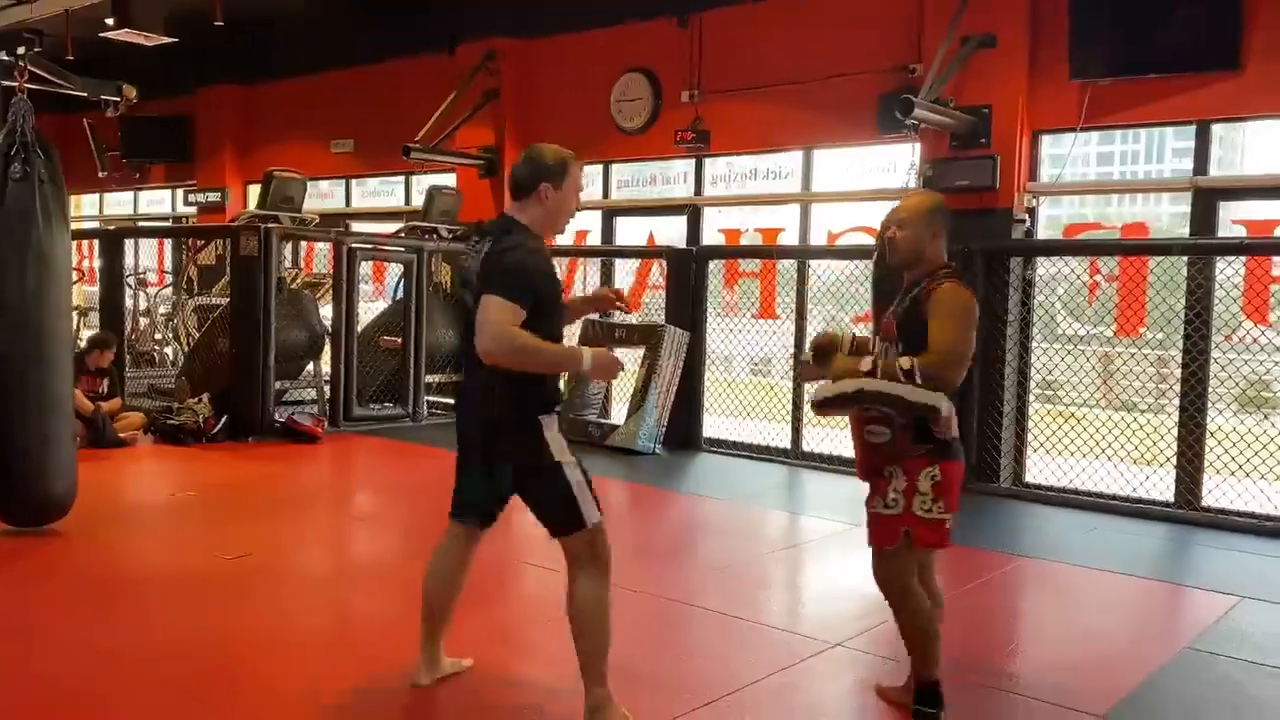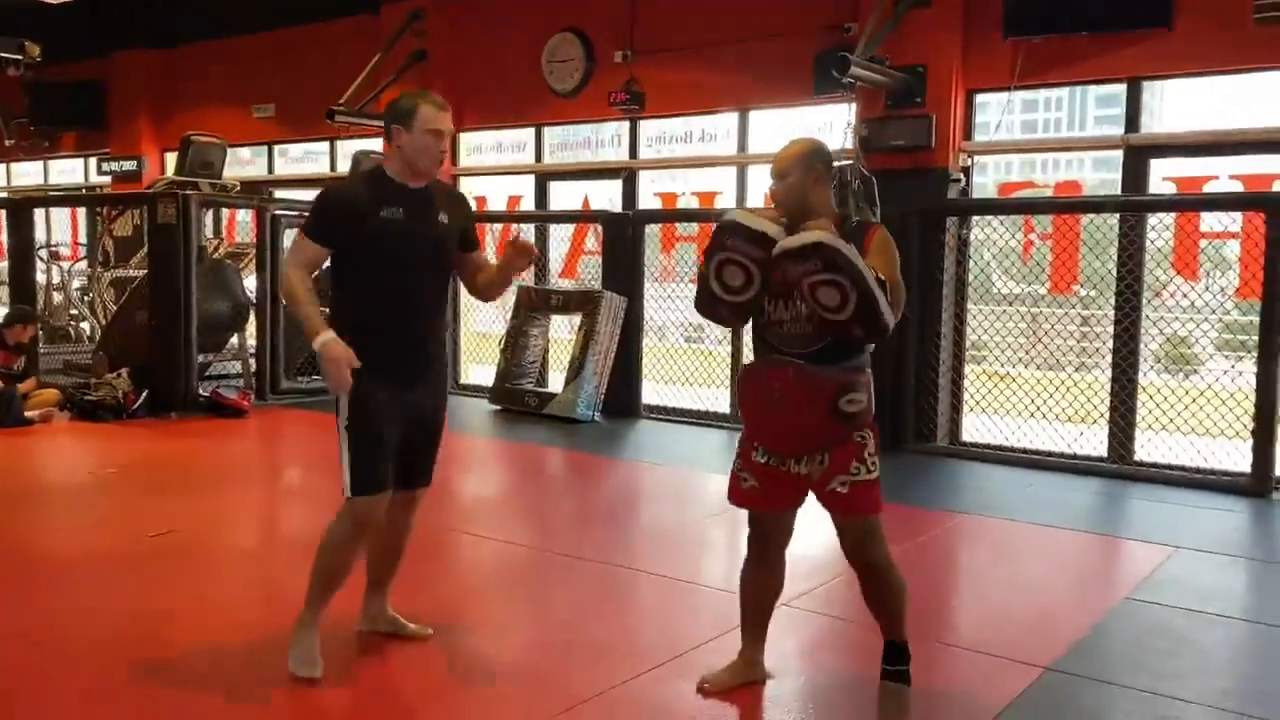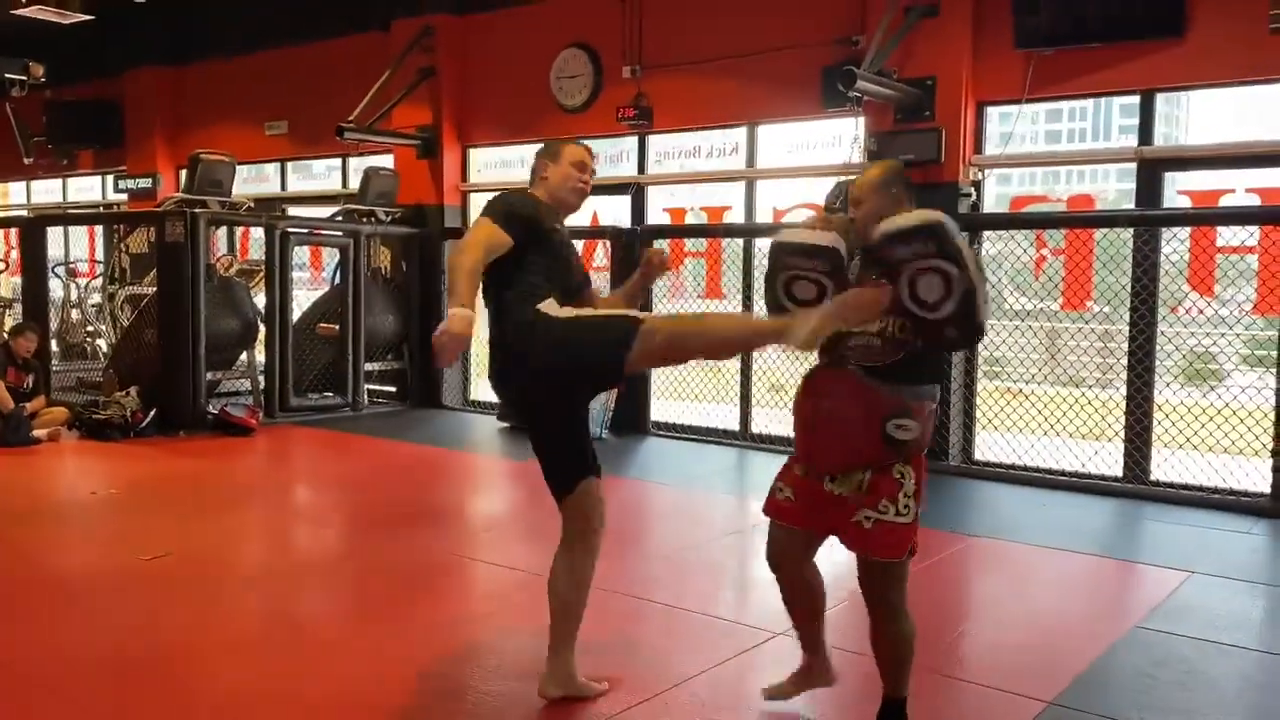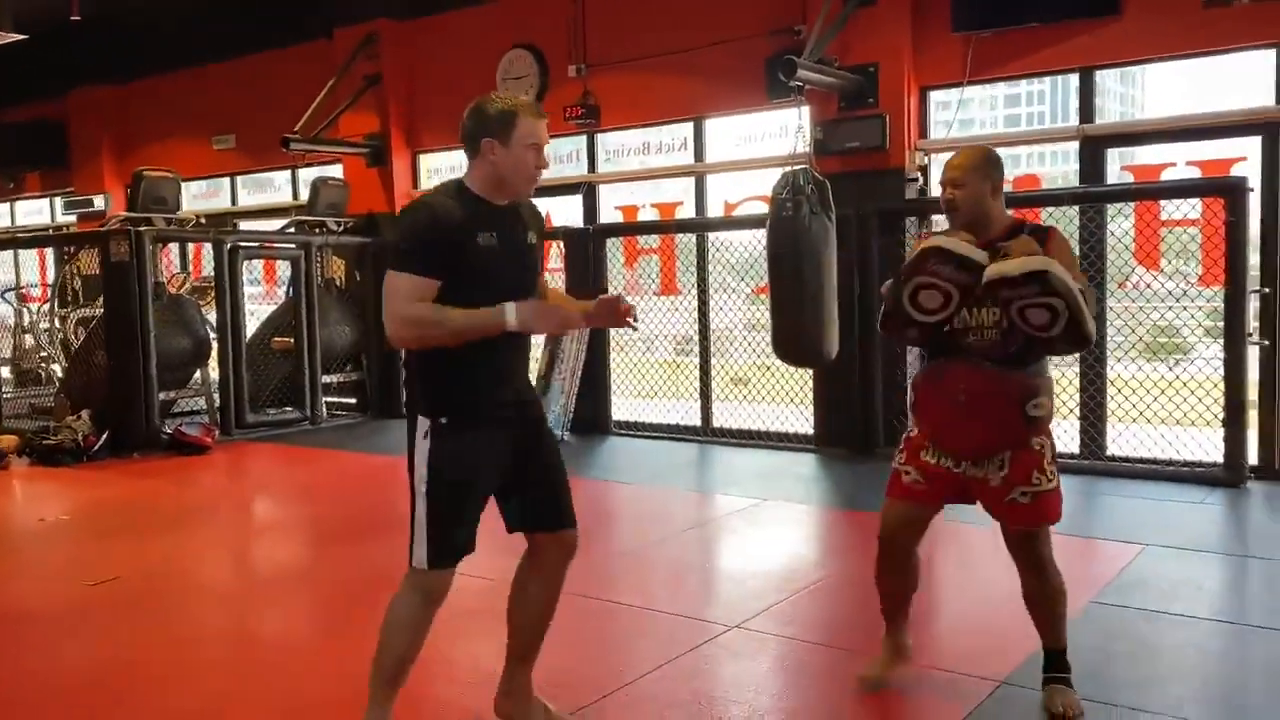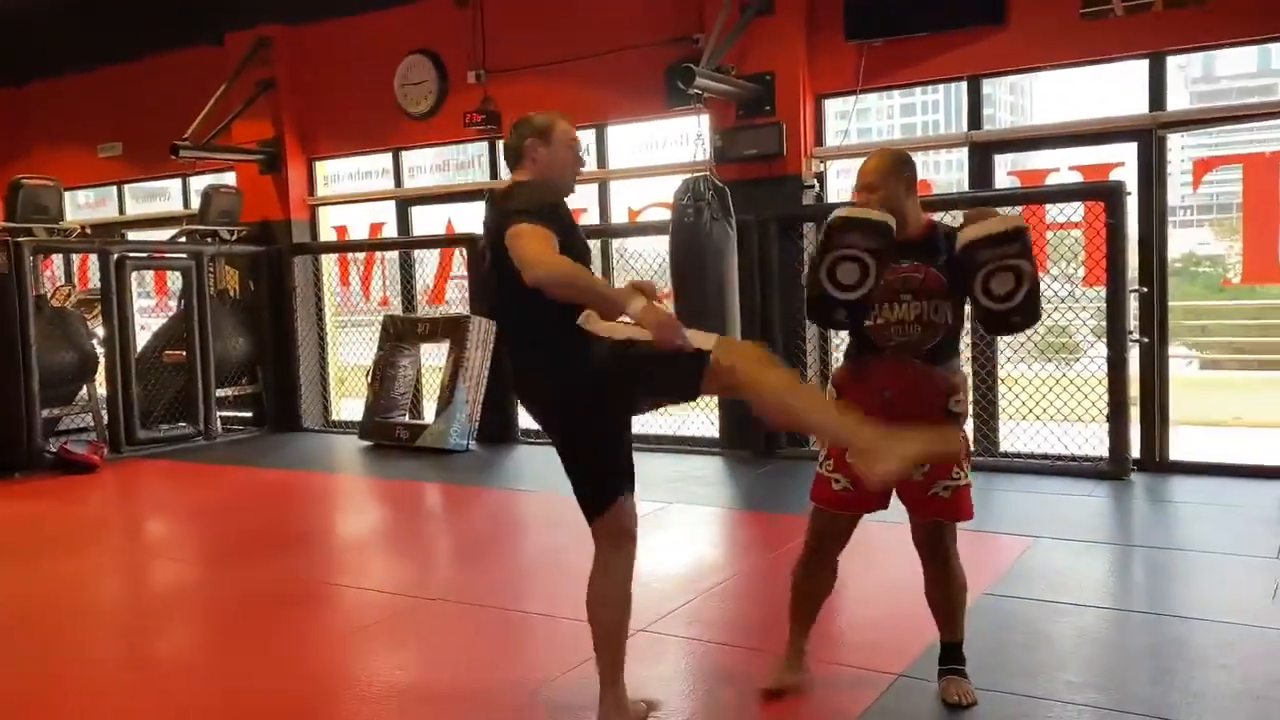
dt=1s
person 1, frame 1
left shoulder: (496, 240)
right shoulder: (523, 254)
right elbow: (494, 344)
left wrist: (583, 305)
right wrist: (580, 361)
left hip: (480, 411)
right hip: (522, 417)
left knee: (463, 531)
right knee: (588, 551)
left ankle: (429, 657)
person 1, frame 2
left shoulder: (451, 202)
right shoulder: (351, 196)
left elbow: (481, 286)
right elbow: (296, 270)
left wrist: (508, 266)
right wrist: (326, 338)
left hip: (428, 374)
right hip: (368, 375)
left knee: (405, 496)
right knee: (367, 506)
left ankle: (374, 607)
right ankle: (306, 627)
person 1, frame 3
left shoulder: (563, 240)
right shoulder: (517, 208)
left elbow: (599, 314)
right elbow: (468, 252)
left wrist: (641, 279)
right wrist: (460, 310)
left hip: (529, 380)
right hip: (541, 335)
left knee: (585, 520)
right knee: (677, 333)
left ankle: (559, 671)
right ankle: (803, 326)
person 1, frame 4
left shoulder: (526, 217)
right shoulder: (431, 218)
right elbow: (402, 321)
left wrist: (592, 312)
right wrist: (510, 317)
left hip: (515, 408)
right hip: (449, 421)
left knee: (555, 542)
right knee: (431, 576)
person 1, frame 5
left shoulder: (506, 210)
right shoulder: (529, 199)
right elbow: (541, 266)
left wrist: (621, 306)
right wrist: (627, 302)
left hip: (551, 392)
right hip: (579, 373)
left knee: (615, 532)
right knee: (739, 357)
right ankle: (873, 444)
person 2, frame 1
left shoulder: (948, 293)
right shoulder: (911, 289)
left elbow: (946, 370)
left wrist: (863, 364)
right wrist: (849, 350)
left hip: (919, 454)
right hip: (896, 452)
left knee: (895, 573)
right knee: (913, 573)
person 2, frame 2
left shoulder: (867, 239)
right shoulder: (769, 240)
left elbow: (885, 314)
right hip: (772, 413)
left knee: (864, 545)
right knee: (764, 539)
left ankle: (896, 659)
right ankle: (751, 657)
person 2, frame 3
right shoulder: (848, 260)
right wrist: (805, 247)
left hip: (888, 448)
right hip: (825, 433)
left knee: (882, 588)
right knee: (785, 553)
right ankle: (815, 662)
person 2, frame 4
left shoulder: (1042, 242)
right shoulder: (933, 247)
left elbow: (1076, 332)
right elbow: (895, 320)
left wrist: (1035, 270)
right wrist: (938, 267)
left hip: (1014, 423)
right hip: (939, 418)
left knee: (1032, 550)
right knee: (894, 534)
left ankle: (1057, 672)
right ankle: (894, 644)
person 2, frame 5
left shoulder: (955, 242)
left hip: (933, 415)
right hip: (858, 413)
left knee: (938, 545)
right knee: (822, 538)
left ankle: (952, 662)
right ankle: (793, 656)
